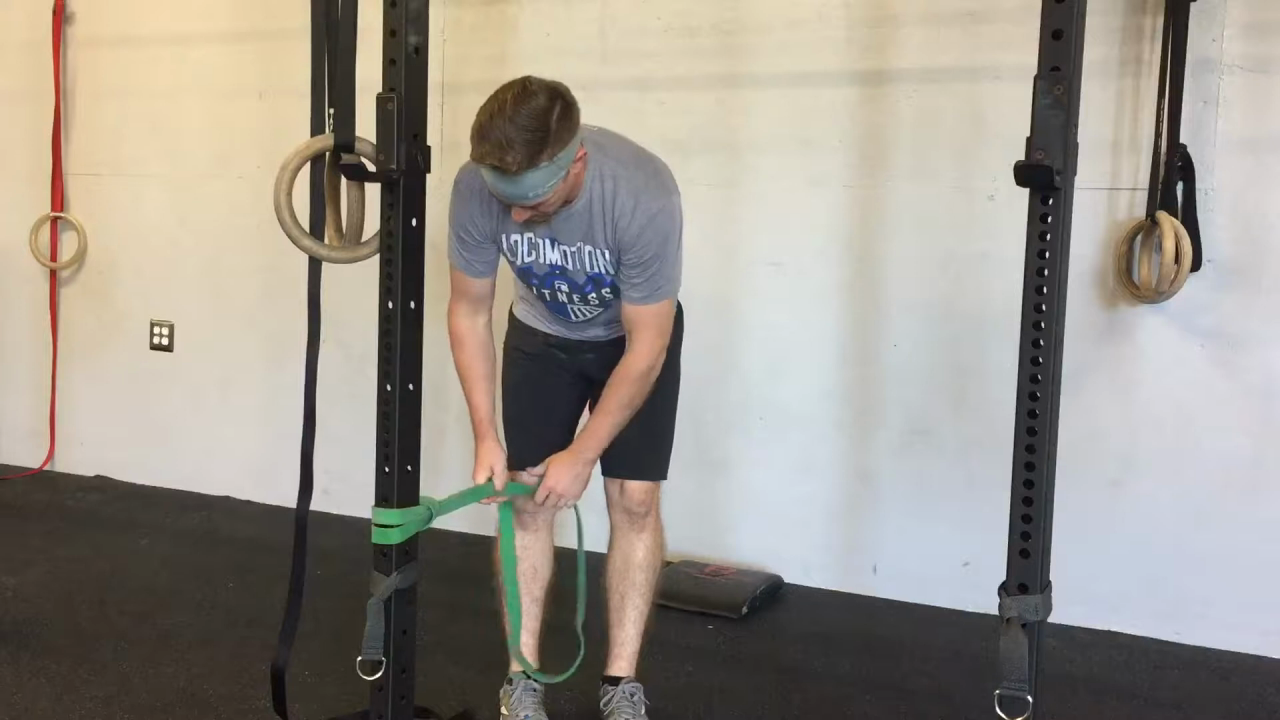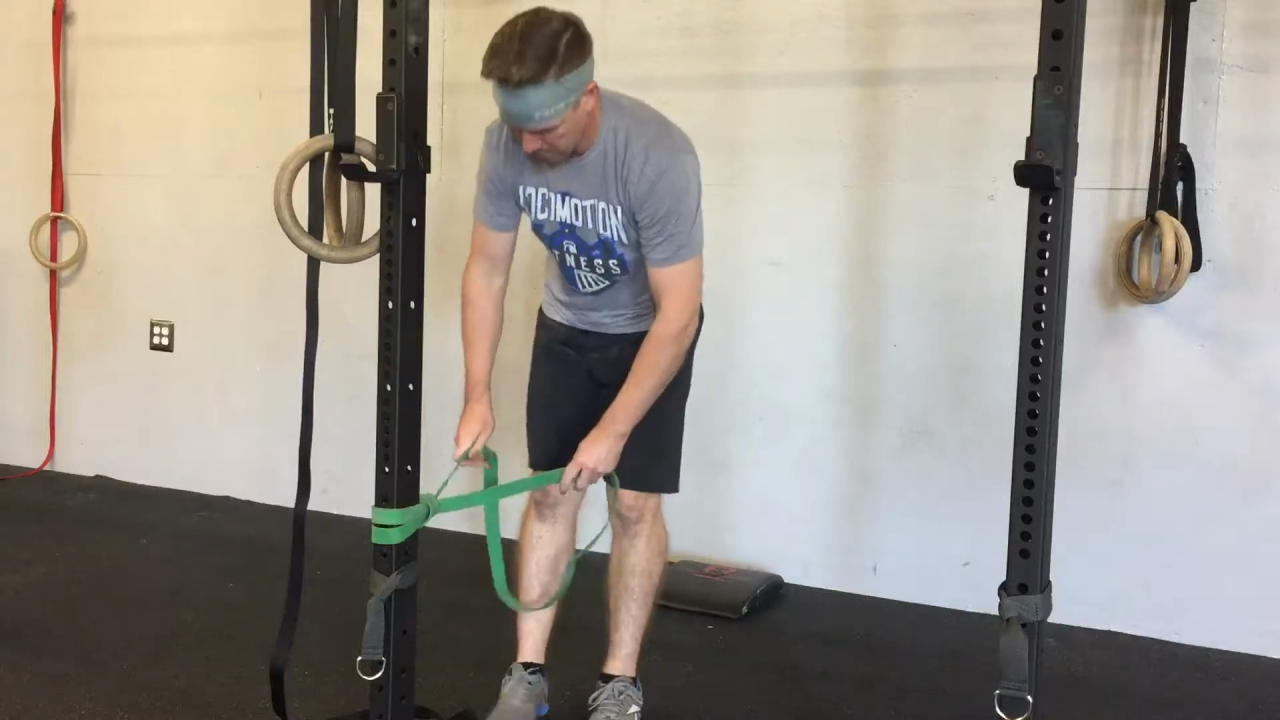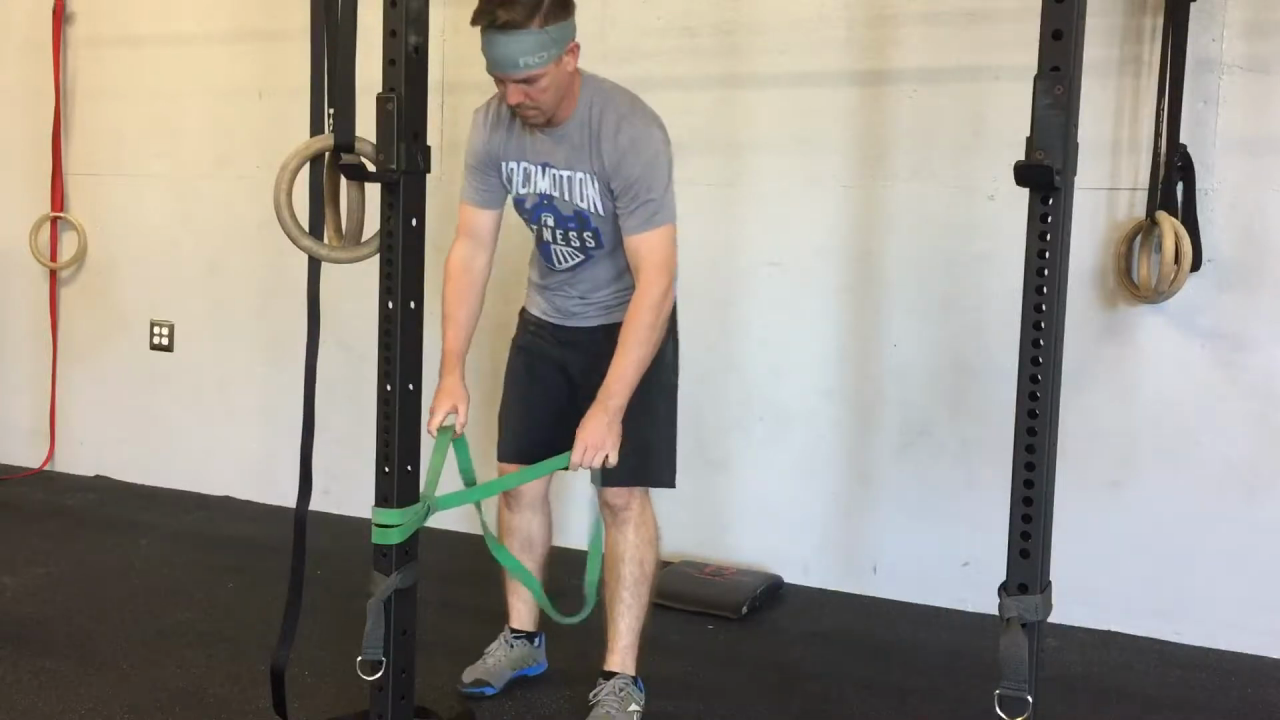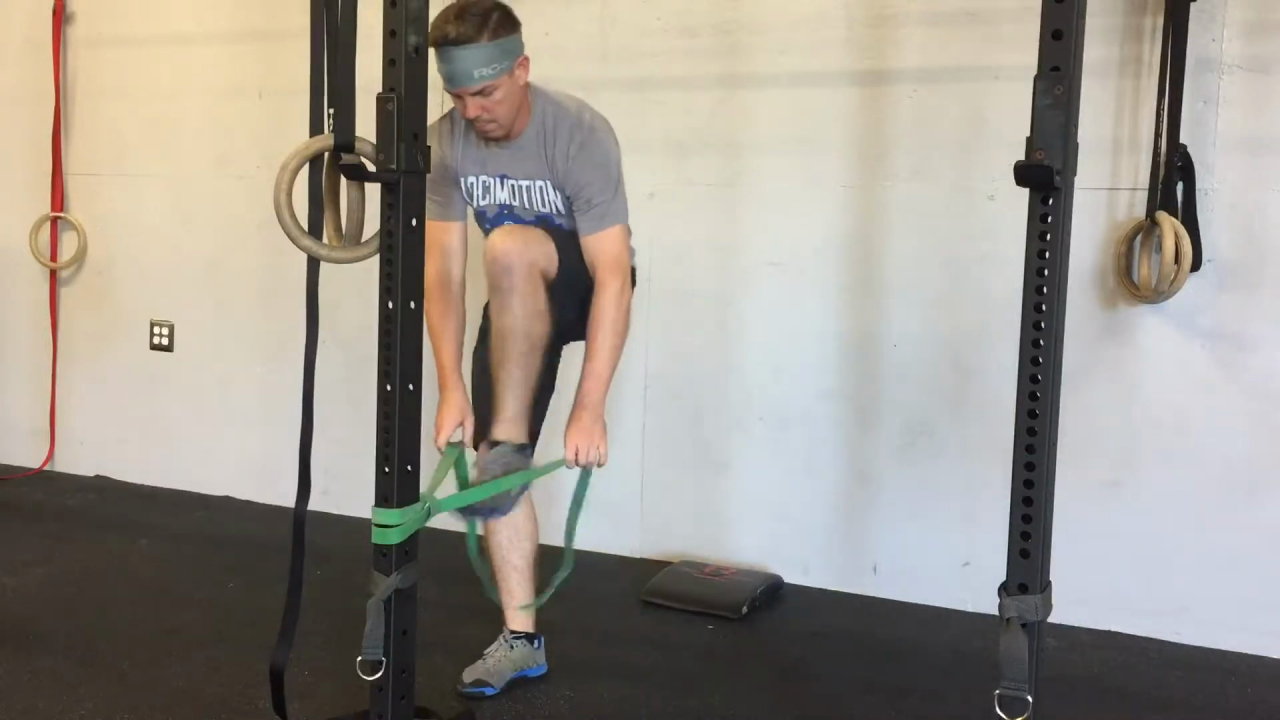
dt=0.5s
person 1, frame 1
left shoulder: (644, 196)
right shoulder: (476, 188)
left elbow: (645, 350)
right elbow: (469, 312)
left wrist: (581, 454)
right wrist: (486, 435)
left hip: (634, 338)
right hip: (540, 335)
left knee: (634, 498)
right knee: (527, 495)
person 1, frame 2
left shoulder: (658, 155)
right shoulder: (505, 143)
left elbow: (677, 315)
right elbow: (486, 270)
left wrist: (613, 431)
right wrist: (477, 397)
left hip: (649, 333)
right hip: (566, 329)
left knee: (635, 503)
right knee: (549, 493)
person 1, frame 3
left shoulder: (629, 130)
right shoulder: (491, 128)
left elbow: (655, 280)
right elbow: (472, 249)
left wrist: (608, 407)
right wrist: (451, 370)
left hip: (624, 324)
right hip: (545, 320)
left knee: (623, 490)
right knee: (517, 475)
right ankle: (523, 636)
person 1, frame 4
left shoulder: (580, 136)
right shoulder: (445, 143)
left elbow: (611, 278)
right elbow: (443, 269)
left wrist: (589, 409)
right wrist: (451, 388)
left hip: (583, 277)
right hip: (518, 297)
left knee: (507, 247)
right knee: (490, 461)
left ankle: (513, 436)
right ankle: (522, 638)
